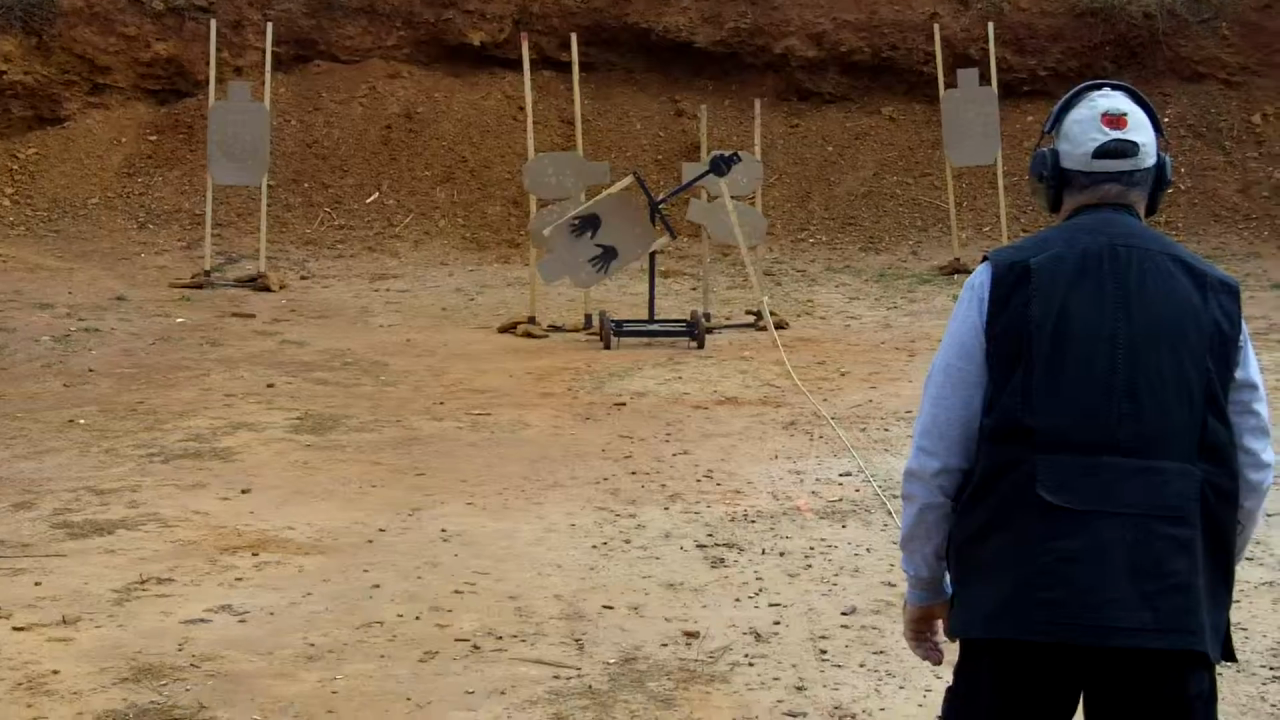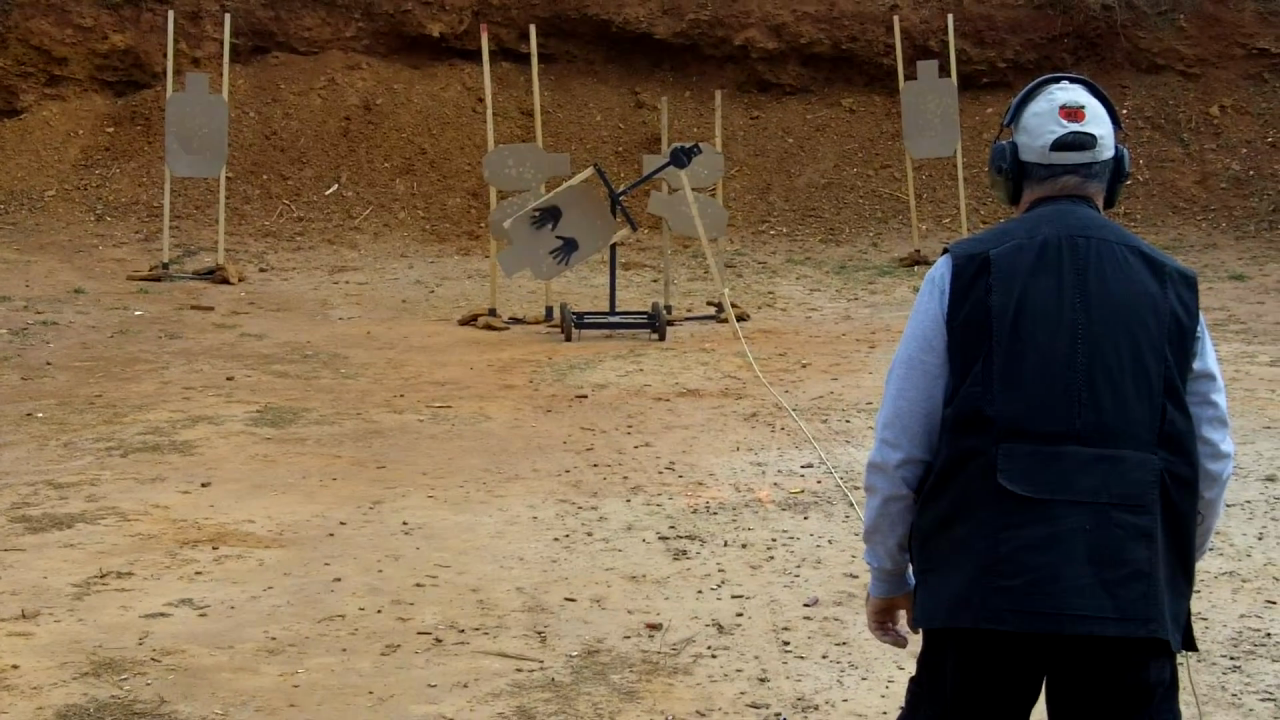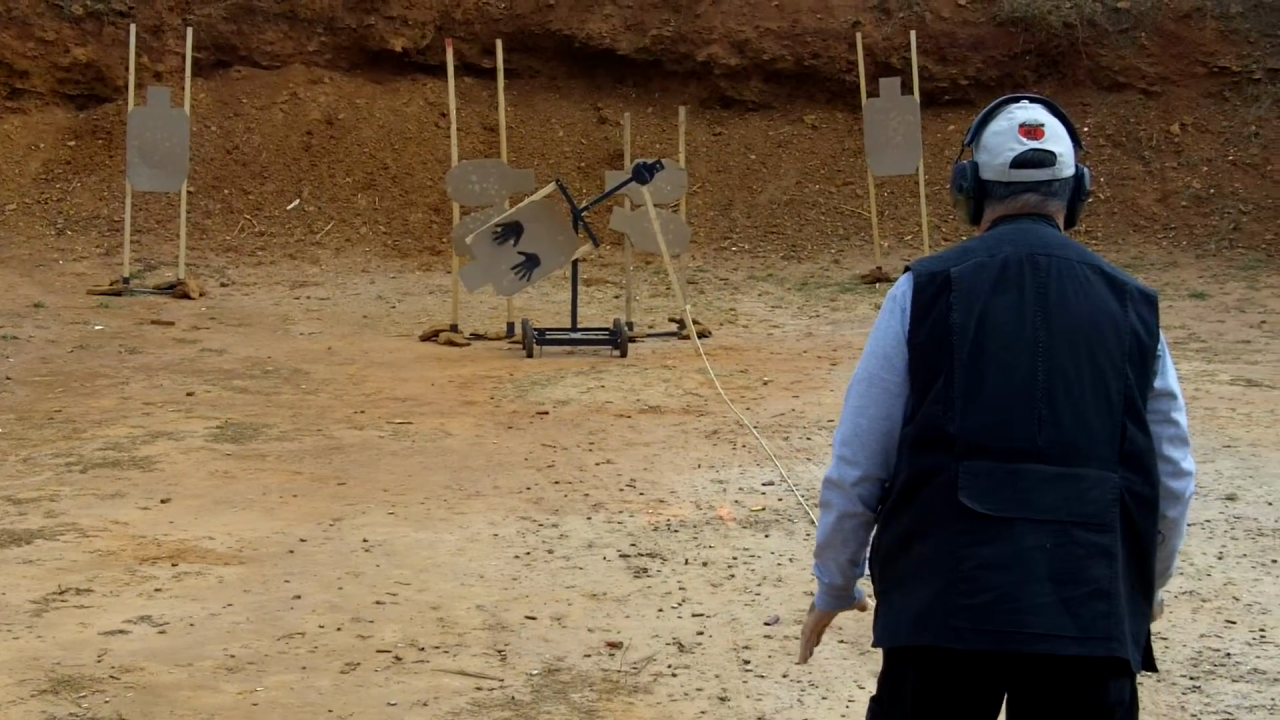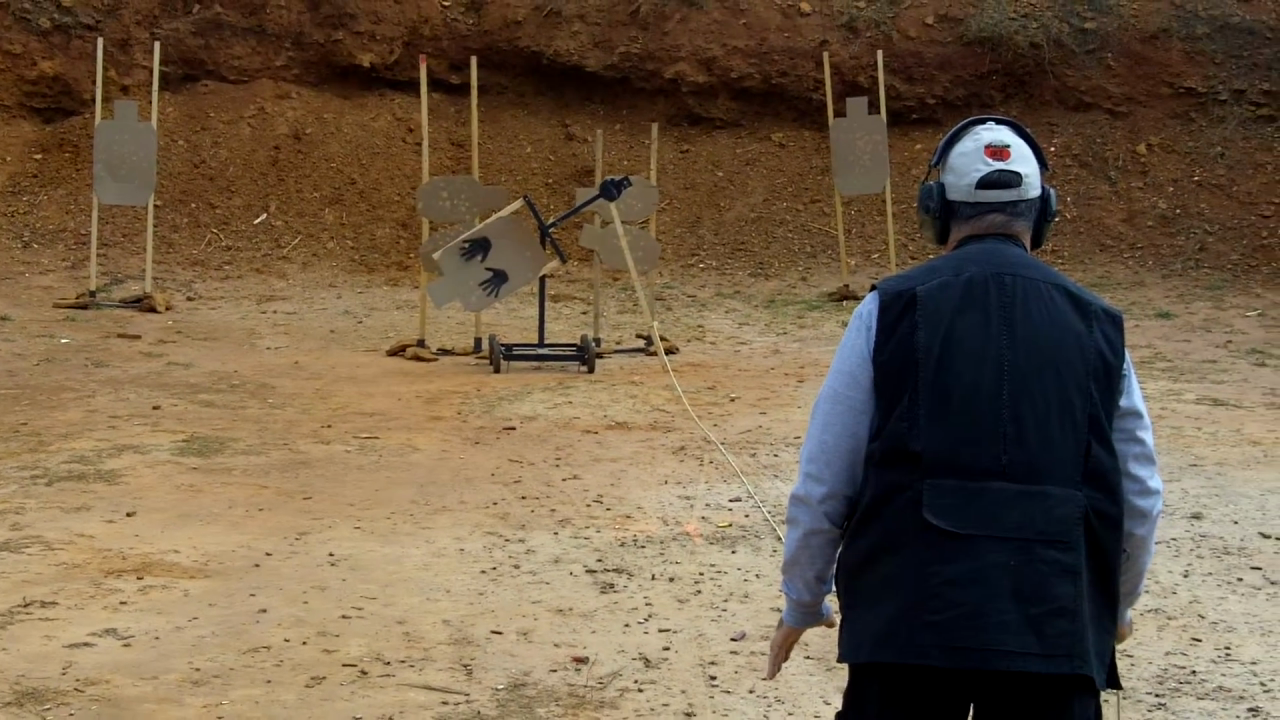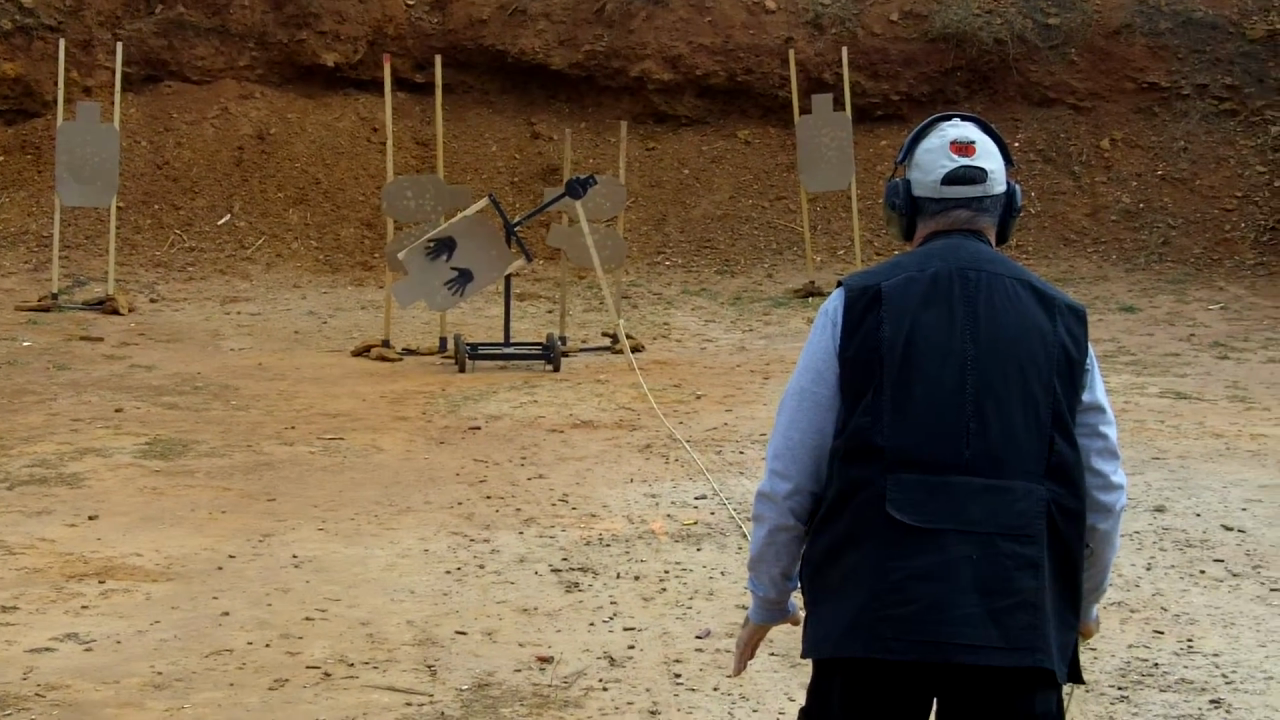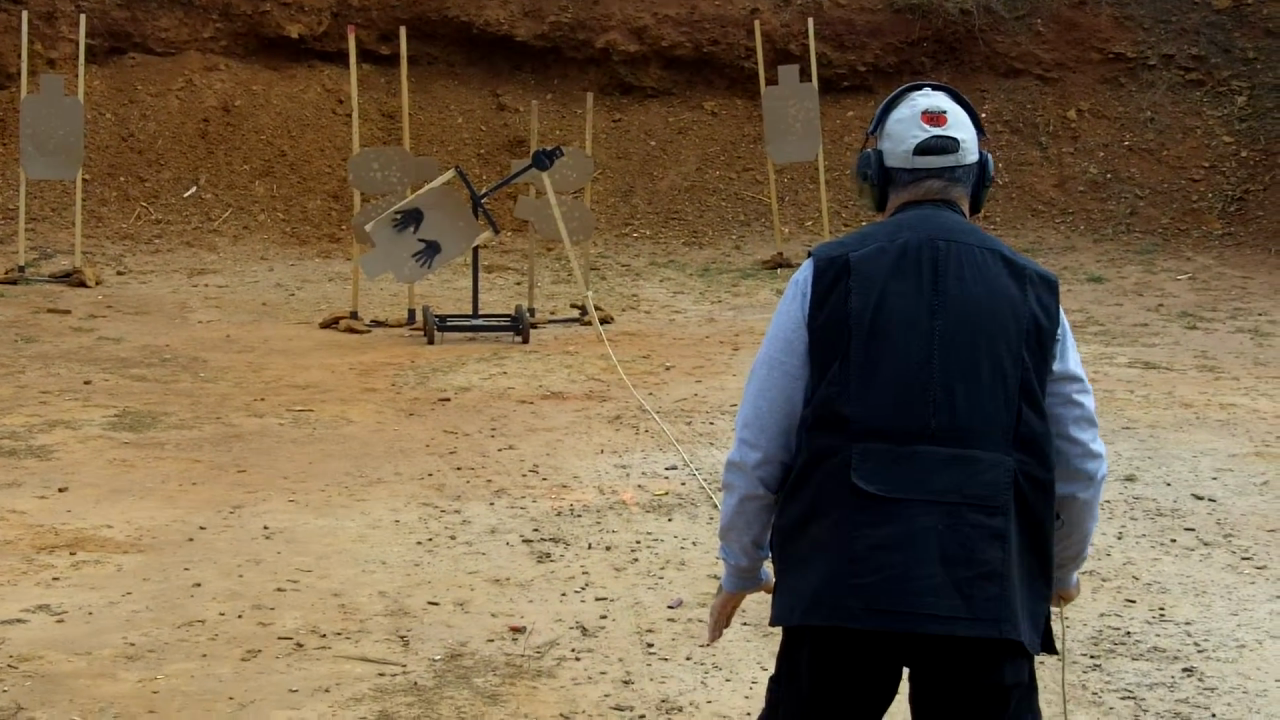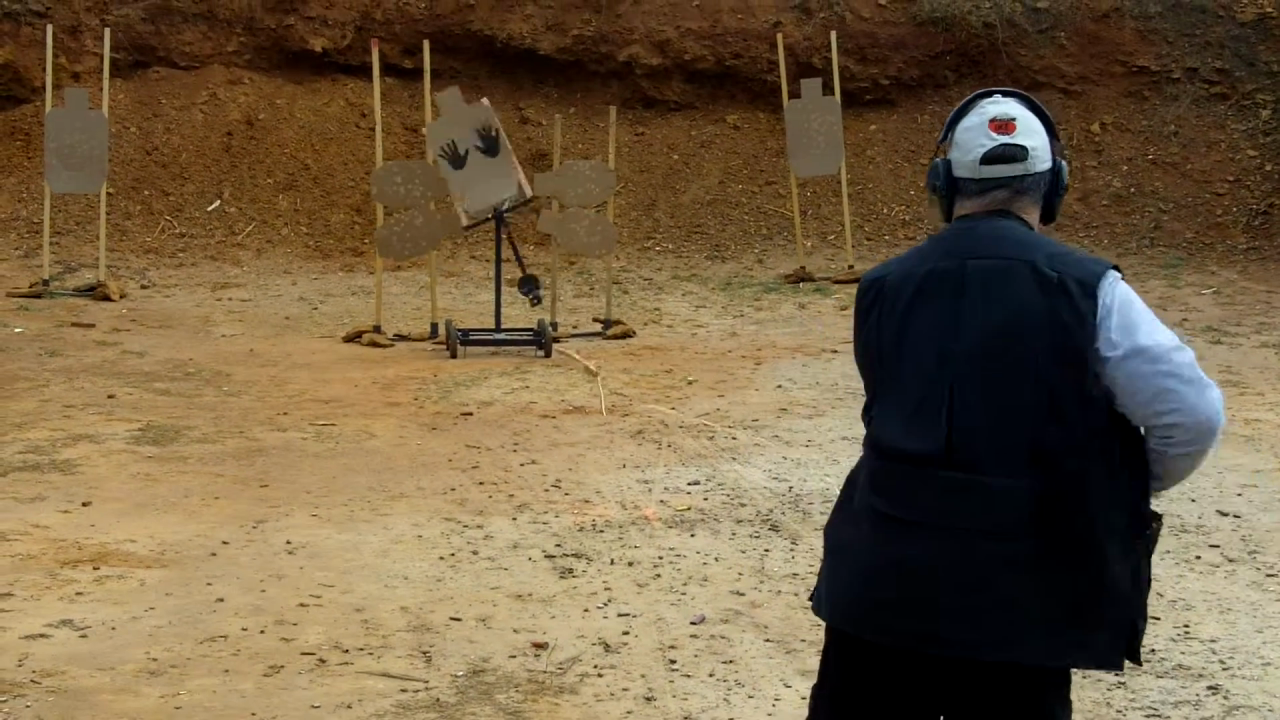
dt=0.7s
person 1, frame 1
left shoulder: (1004, 280)
right shoulder: (1214, 296)
left elbow: (936, 459)
left wrist: (925, 583)
right wrist: (1204, 582)
left hip: (1020, 599)
right hip: (1169, 608)
person 1, frame 2
left shoulder: (964, 272)
right shoulder: (1172, 287)
left elbow: (899, 449)
right elbow: (1211, 460)
left wrist: (888, 574)
right wrist: (1171, 571)
left hip: (982, 587)
right hip: (1129, 594)
person 1, frame 3
left shoulder: (926, 289)
right shoulder: (1132, 306)
left elbow: (856, 467)
right elbow: (1172, 477)
left wrist: (834, 584)
right wrist: (1142, 587)
left hip: (944, 603)
right hip: (1090, 609)
person 1, frame 4
left shoulder: (892, 309)
right shoulder: (1097, 325)
left elbow: (823, 484)
right elbow: (1139, 497)
left wrist: (802, 601)
right wrist: (1114, 605)
left hip: (908, 620)
right hip: (1054, 626)
person 1, frame 5
left shoulder: (858, 304)
right shoulder: (1061, 320)
left elbow: (788, 481)
right elbow: (1103, 492)
left wrist: (768, 598)
right wrist: (1081, 602)
left hip: (873, 611)
right hip: (1016, 618)
person 1, frame 6
left shoulder: (828, 274)
right shoulder: (1032, 289)
left elbow: (759, 446)
right elbow: (1078, 461)
left wrist: (740, 565)
right wrist: (1062, 569)
left hip: (844, 575)
right hip: (984, 582)
person 1, frame 7
left shoulder: (884, 289)
right shoulder: (1087, 288)
right elbow: (1191, 412)
right wrist: (1132, 480)
left hip: (884, 580)
right hip: (1020, 593)
